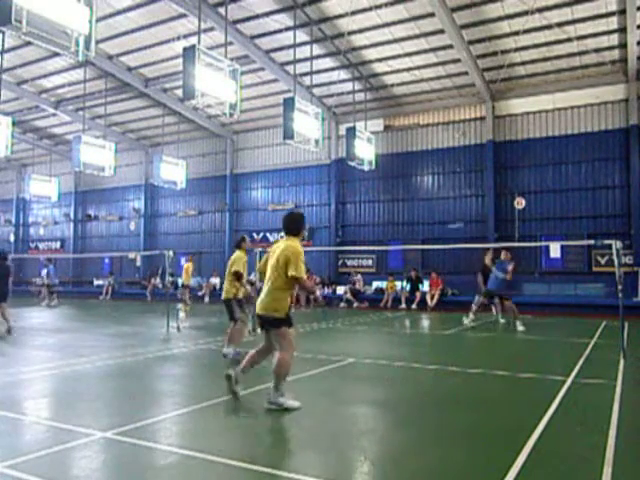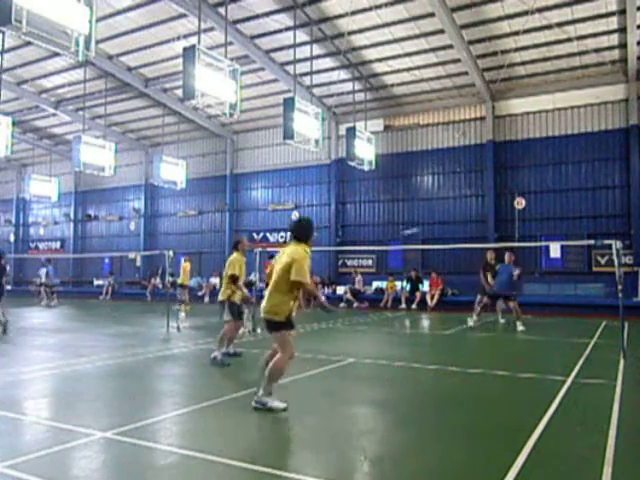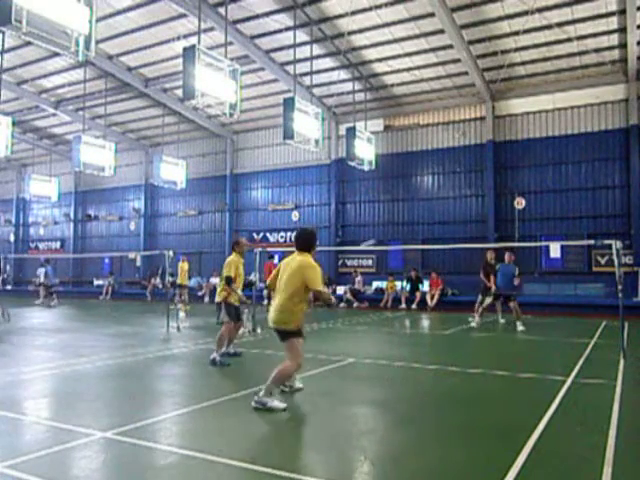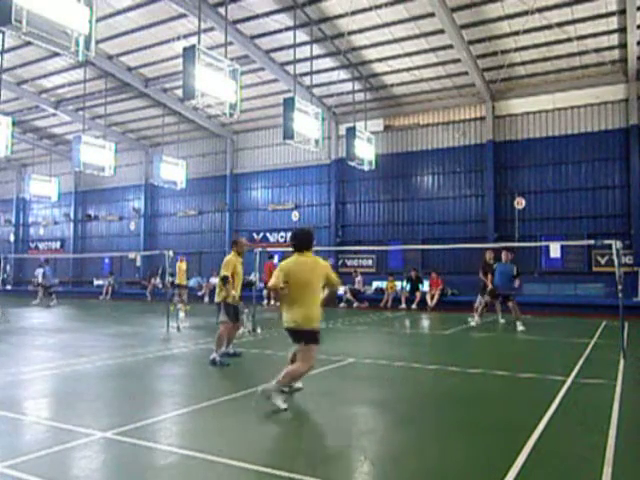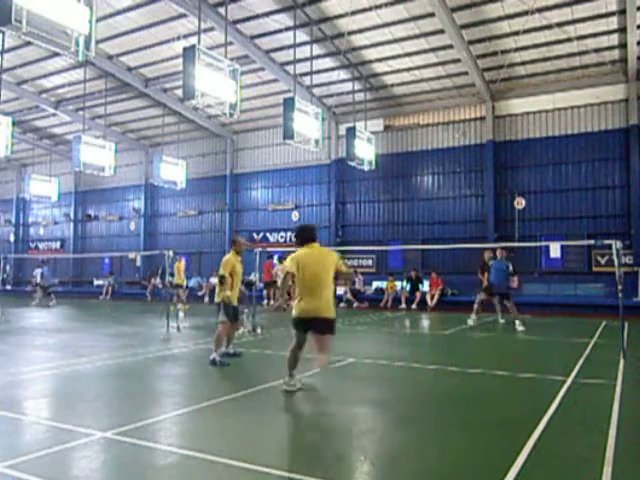
dt=0.1s
person 1, frame 1
left shoulder: (277, 246)
right shoulder: (294, 249)
left elbow: (261, 270)
right elbow: (300, 281)
right wrist: (313, 289)
left hip: (267, 305)
right hip: (276, 307)
left knee: (269, 347)
right knee: (287, 349)
left ankle: (236, 374)
right ankle: (276, 396)
person 1, frame 2
left shoulder: (287, 251)
right shoulder: (300, 256)
left elbow: (270, 275)
right elbow: (304, 285)
right wrist: (320, 299)
left hip: (273, 307)
right hip: (277, 310)
left knee: (281, 348)
right knee: (286, 353)
left ankle: (265, 379)
right ankle: (264, 397)
person 1, frame 3
left shoulder: (286, 262)
right shoulder: (311, 266)
left elbow: (270, 284)
right elbow: (321, 294)
right wrist: (330, 300)
left hip: (278, 315)
right hip: (289, 319)
left knee: (294, 350)
right knee: (295, 360)
left ankle: (287, 383)
right ankle: (263, 397)
person 1, frame 4
left shoulder: (285, 265)
right shoulder: (322, 265)
left elbow: (274, 287)
right elbow: (335, 286)
left wrist: (285, 301)
right wrist: (327, 295)
left hip: (291, 318)
right hip: (309, 321)
left knee: (300, 350)
right knee: (306, 363)
left ankle: (289, 383)
right ankle: (273, 389)
person 1, frame 5
left shoulder: (295, 257)
right shoulder: (330, 255)
left elbow: (287, 276)
right elbow: (345, 272)
left wrist: (281, 297)
left hip: (302, 311)
right hip: (324, 311)
left knee: (298, 345)
right knee: (323, 353)
left ankle: (291, 380)
person 2, frame 1
left shoulder: (239, 256)
right shoulder: (239, 256)
right elbow: (238, 275)
left wrist: (244, 289)
right wrist: (246, 288)
left hip: (235, 295)
right hip: (232, 295)
left knee: (236, 322)
right knee: (242, 321)
left ankle: (229, 349)
right ankle: (229, 350)
person 2, frame 2
left shoulder: (239, 258)
right shoulder: (236, 258)
right elbow: (234, 278)
left wrist: (242, 293)
right wrist: (244, 291)
left hip: (234, 297)
right hip: (229, 297)
left knee: (238, 324)
right knee: (229, 325)
left ankle: (228, 348)
right ankle: (217, 354)
person 2, frame 3
left shoulder: (239, 261)
right shoulder: (232, 260)
right elbow: (228, 280)
left wrist: (239, 295)
right wrist: (239, 294)
left hip: (234, 300)
right hip: (226, 299)
left knee: (238, 324)
right knee: (227, 326)
left ankle: (227, 348)
right ankle: (215, 355)
person 2, frame 4
left shoulder: (238, 260)
right shoulder: (230, 259)
right elbow: (224, 280)
left wrist: (235, 295)
right wrist: (233, 294)
left hip: (232, 299)
right hip: (225, 299)
left knee: (236, 324)
right knee: (226, 325)
left ankle: (227, 348)
right ankle: (215, 356)
person 2, frame 5
left shoulder: (237, 260)
right shoulder: (228, 259)
right elbow: (222, 278)
left wrist: (241, 288)
right wrist: (227, 294)
left hip: (233, 300)
right hip: (225, 300)
left knee: (235, 324)
right knee: (224, 325)
left ankle: (227, 348)
right ankle: (215, 356)
